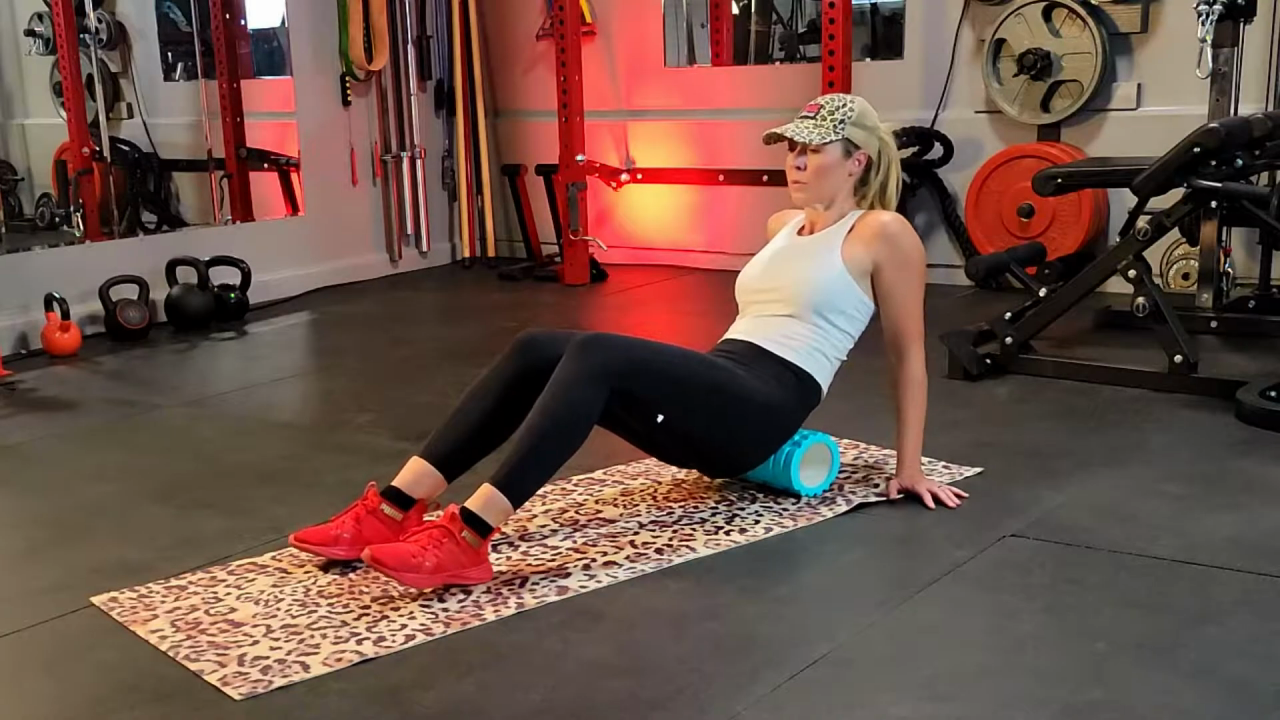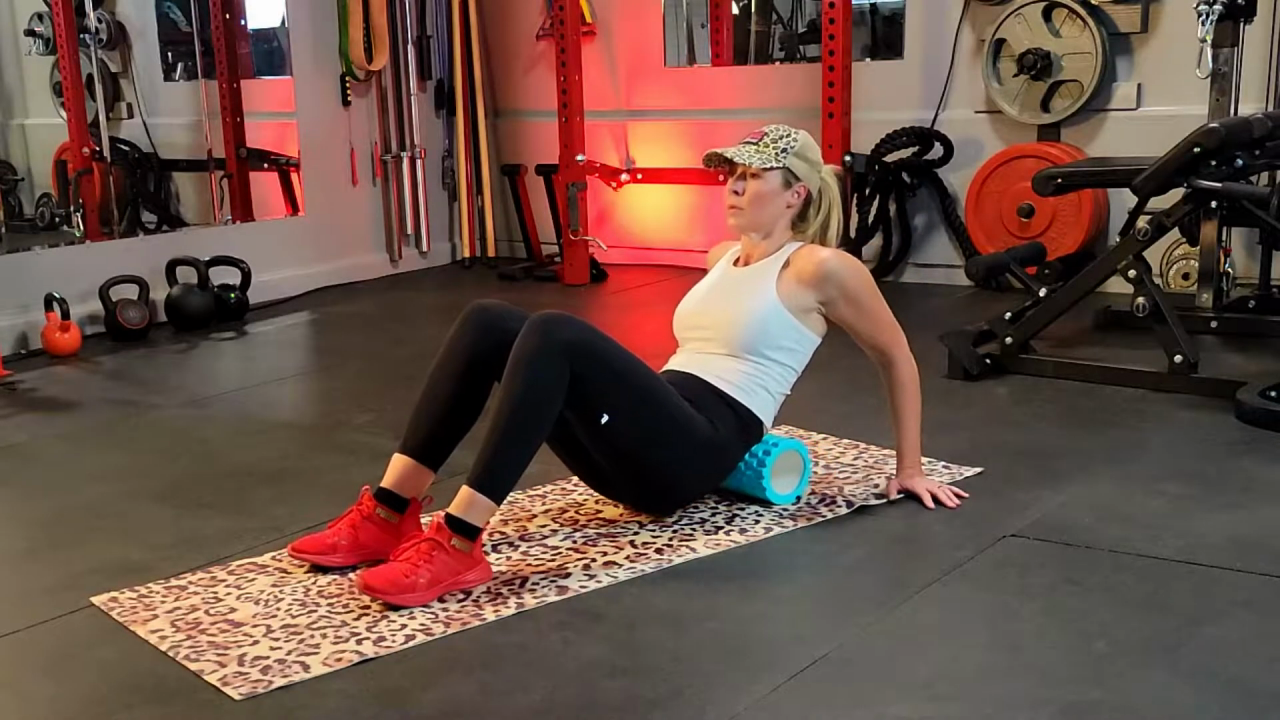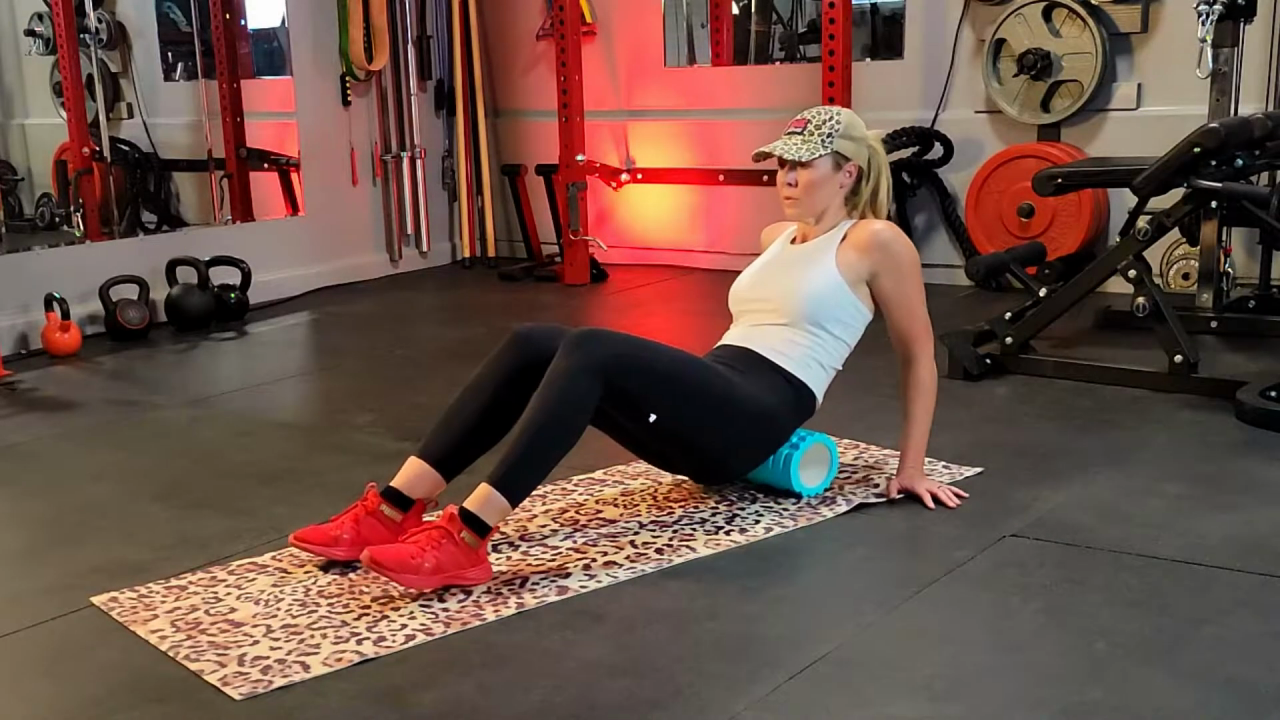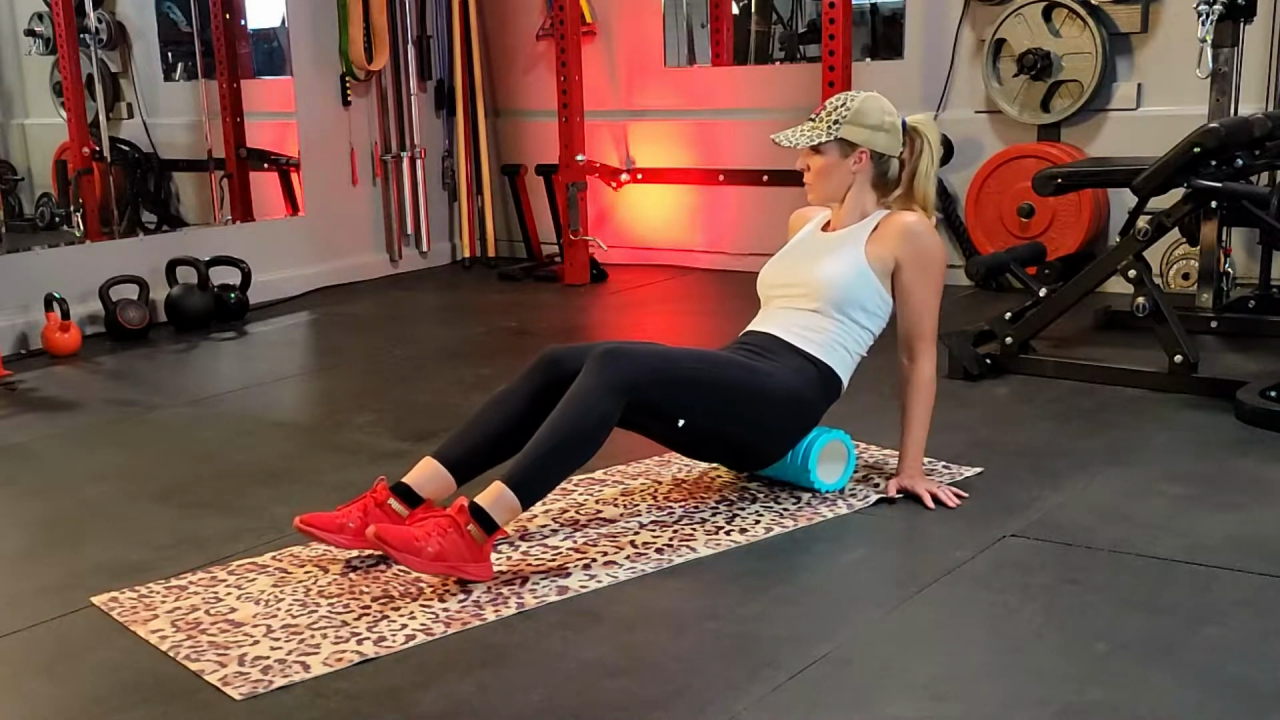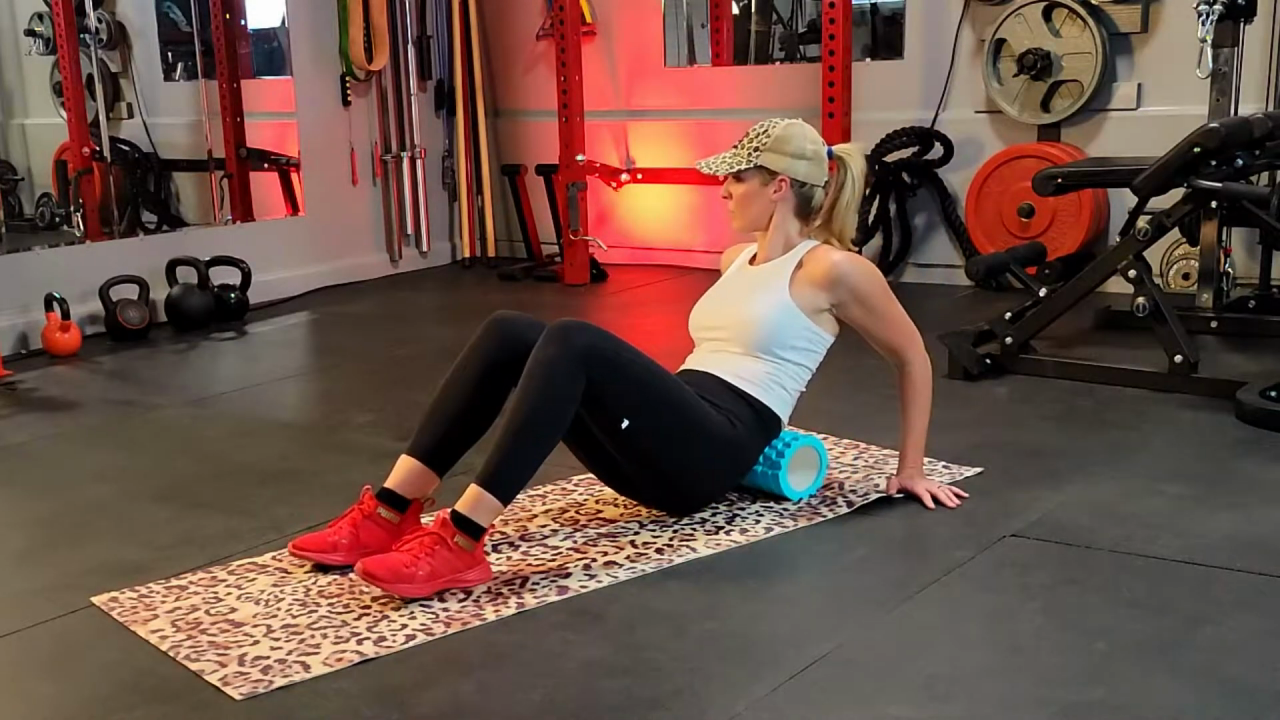
dt=1s
person 1, frame 1
left shoulder: (883, 233)
right shoulder: (783, 226)
left elbow: (909, 355)
left wrist: (910, 466)
left hip: (761, 411)
right hip: (711, 392)
left knee: (597, 354)
right knee: (535, 349)
left ankle: (468, 537)
right ankle: (393, 511)
person 1, frame 2
left shoulder: (821, 268)
right shoulder: (722, 258)
left elbow: (898, 357)
left wrist: (909, 468)
left hip: (697, 451)
right hip: (641, 440)
left knee: (554, 334)
right knee: (487, 322)
left ankle: (457, 544)
right ankle: (389, 514)
person 1, frame 3
left shoulder: (876, 242)
right shoulder: (777, 237)
left elbow: (919, 356)
left wrist: (911, 467)
left hip: (753, 417)
right hip: (707, 400)
left knee: (590, 349)
right knee: (530, 344)
left ankle: (464, 537)
right ankle: (392, 511)
person 1, frame 4
left shoulder: (906, 233)
right shoulder: (806, 222)
left elbow: (920, 356)
left wrist: (911, 467)
left hip: (780, 403)
right hip: (733, 379)
left knee: (614, 367)
right knee: (557, 366)
left ankle: (472, 532)
right ankle: (400, 505)
person 1, frame 5
left shoulder: (833, 269)
right shoulder: (737, 259)
left elbow: (912, 358)
left wrist: (912, 469)
left hip: (714, 448)
right hip: (663, 436)
left knee: (572, 341)
right knee: (506, 332)
left ankle: (459, 543)
right ankle: (389, 512)
